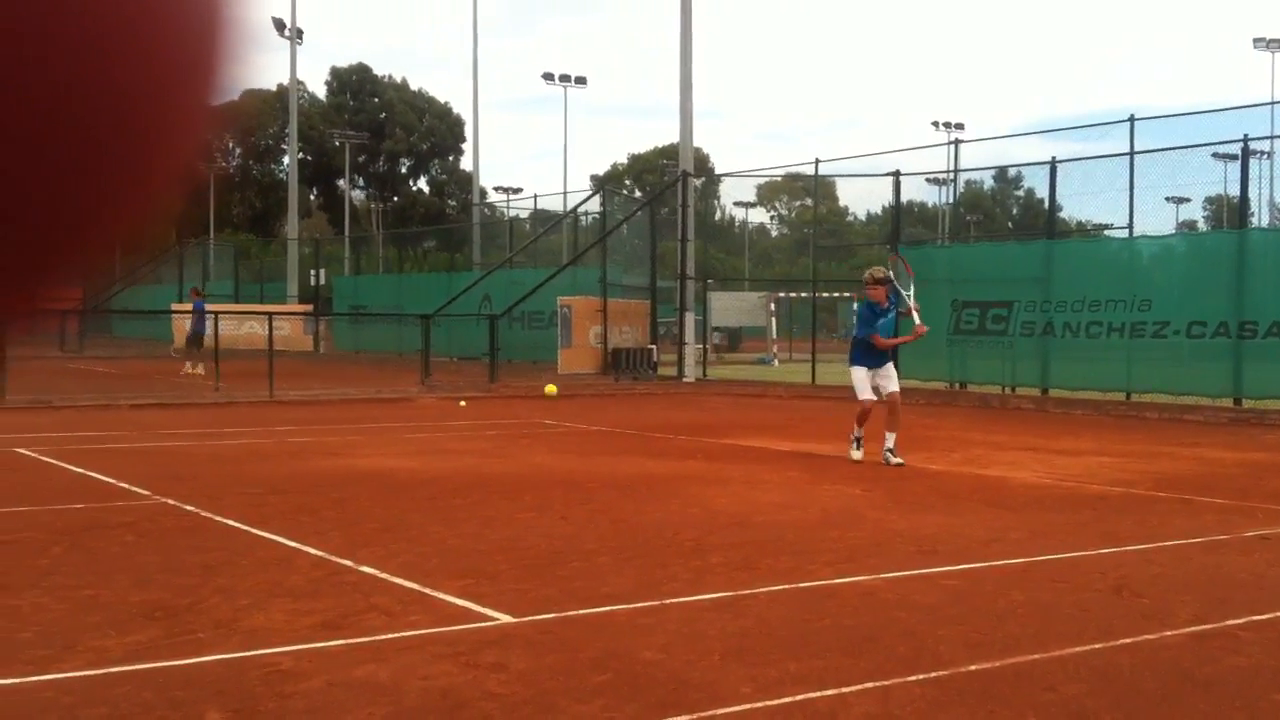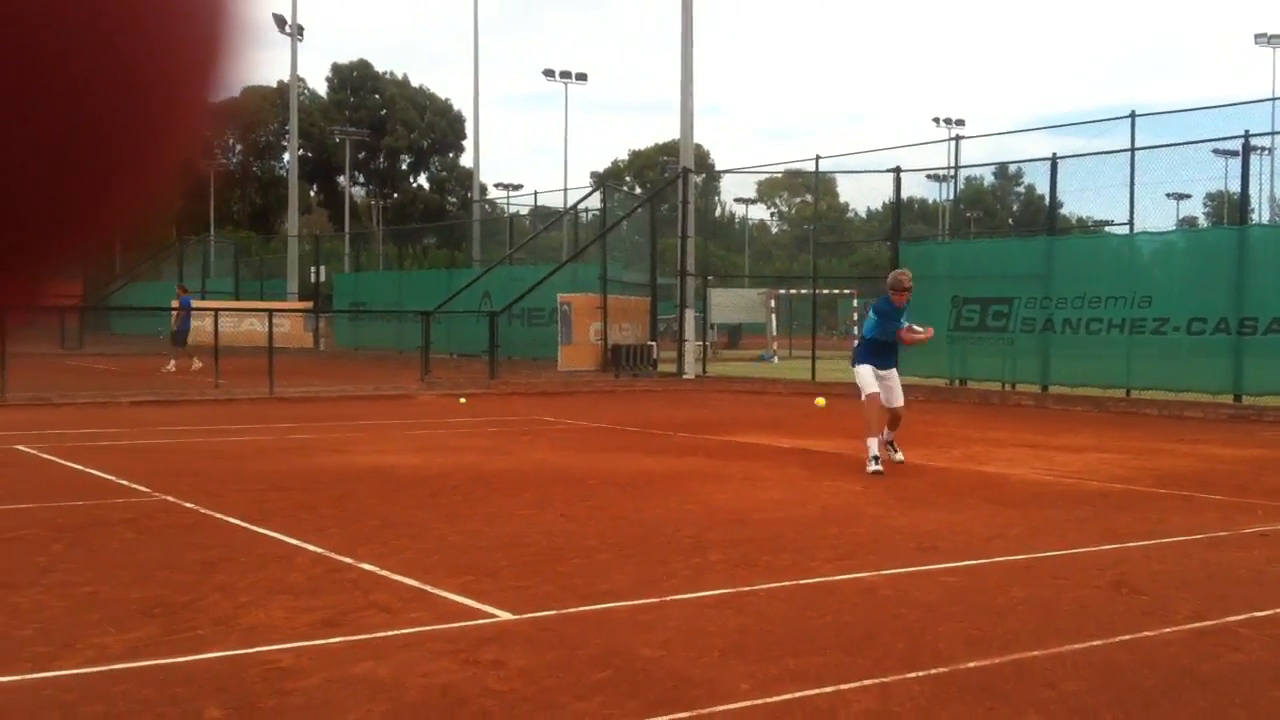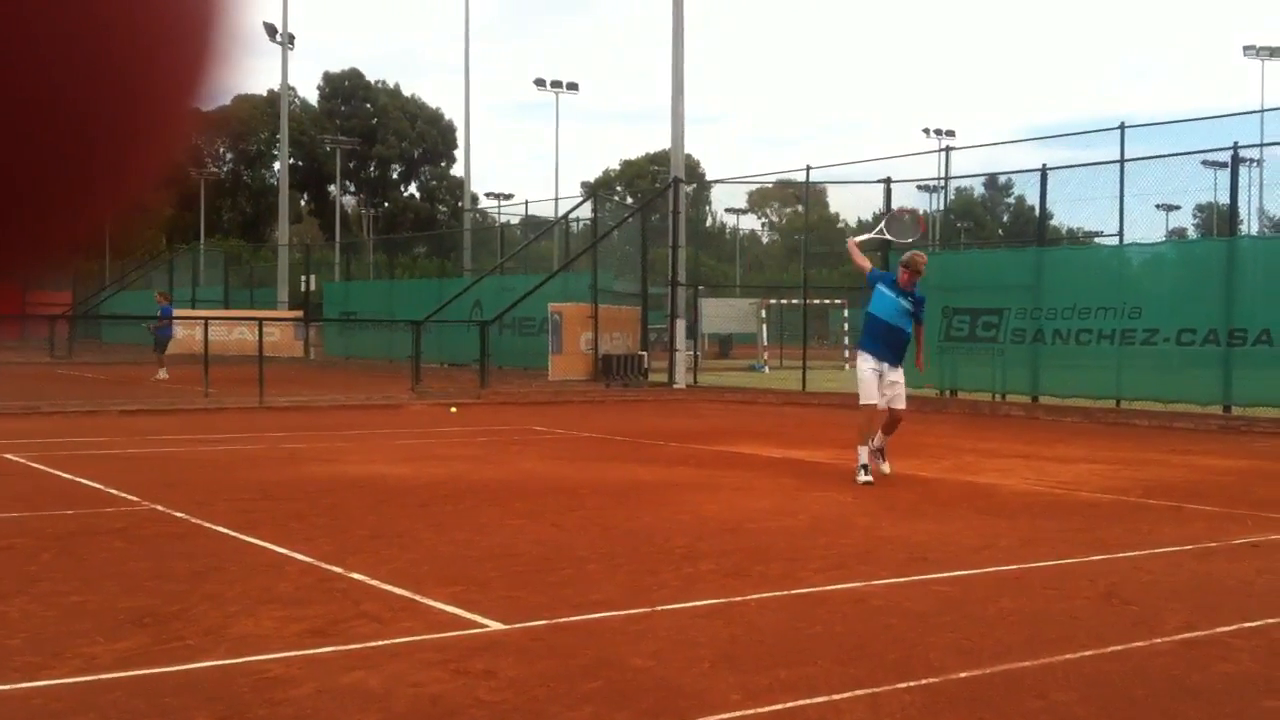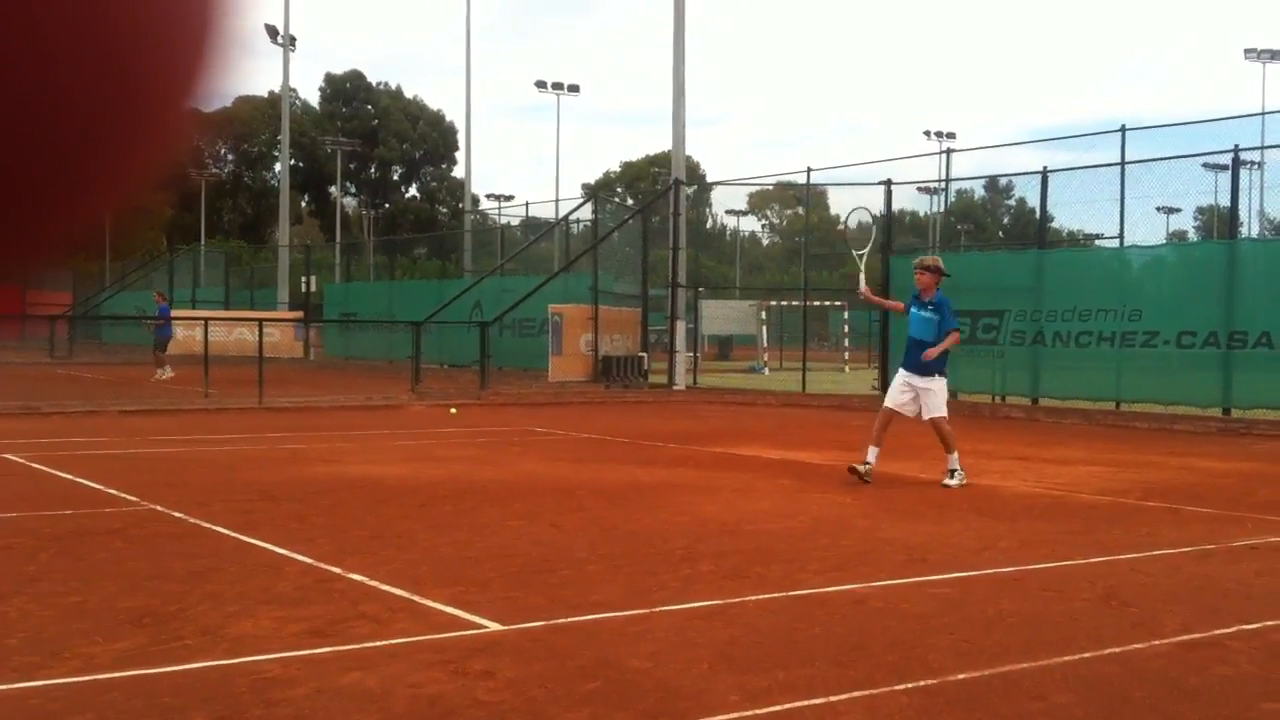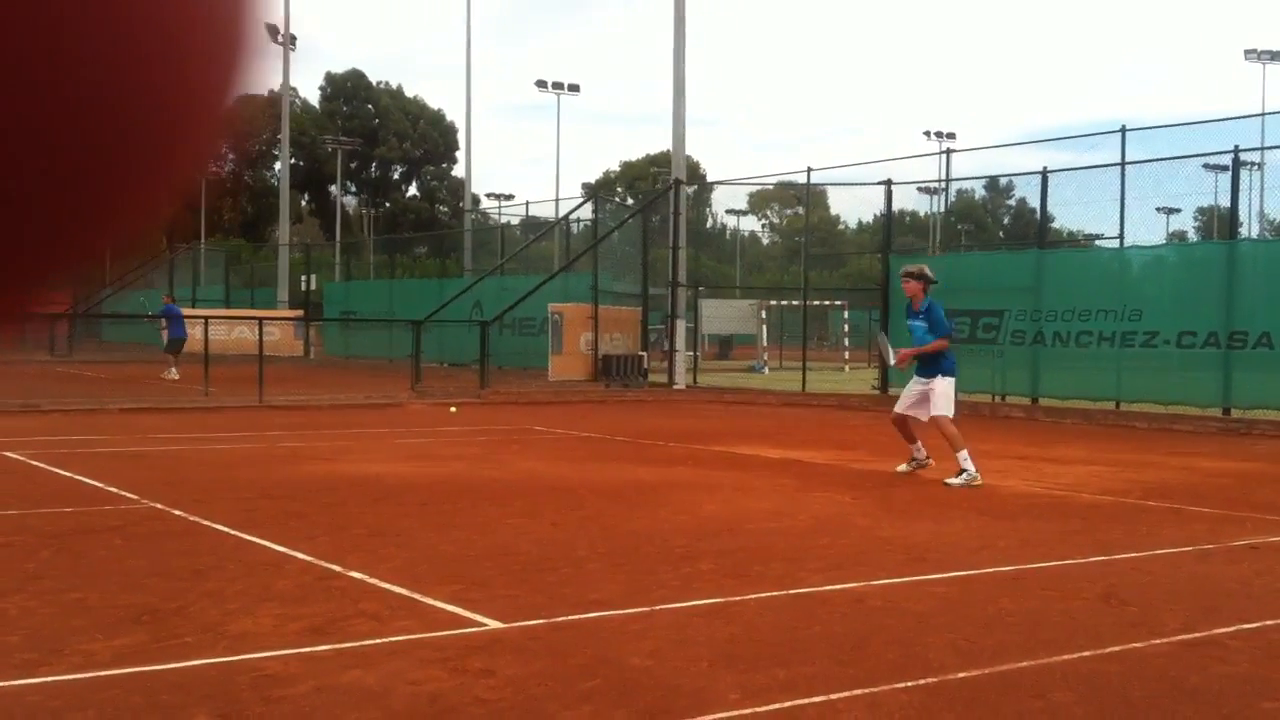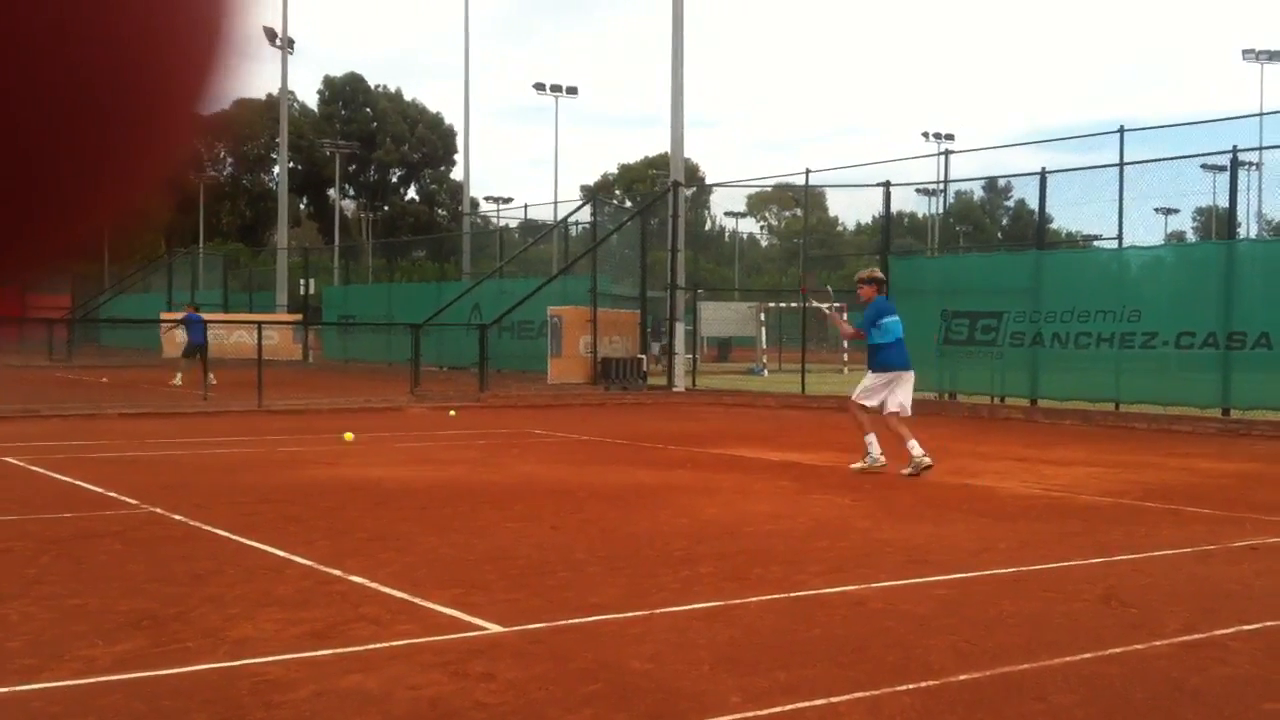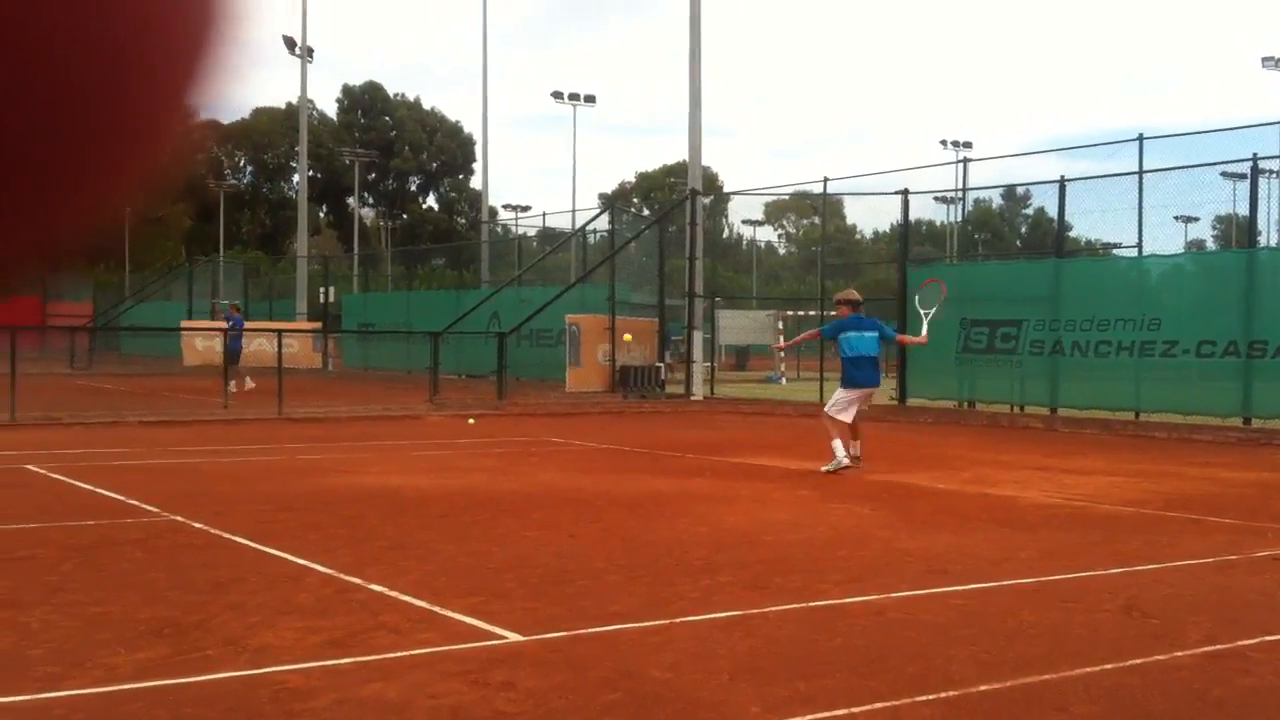
dt=0.4s
person 1, frame 1
left shoulder: (892, 299)
right shoulder: (865, 311)
right elbow: (880, 343)
left wrist: (910, 312)
right wrist: (910, 337)
left hip: (883, 362)
right hip: (861, 363)
left knee: (894, 400)
right knee: (867, 405)
left ankle: (888, 449)
right ankle: (857, 437)
person 1, frame 2
left shoulder: (900, 304)
right shoulder: (883, 307)
right elbow: (905, 339)
left wrist: (909, 327)
right wrist: (926, 335)
left hip: (887, 365)
right hip: (865, 362)
left knee: (897, 412)
right knee: (873, 399)
left ankle: (887, 439)
right ankle: (873, 456)
person 1, frame 3
left shoulder: (917, 298)
right shoulder: (883, 279)
left elbow: (918, 325)
right elbow: (864, 264)
left wrist: (919, 354)
right wrist: (852, 246)
left hip: (893, 362)
right hip: (868, 355)
left knee: (897, 414)
right knee: (868, 408)
left ankle: (879, 446)
right ankle: (863, 463)
person 1, frame 4
left shoulder: (942, 304)
right shoulder: (916, 299)
left elbow: (955, 335)
right elbow: (901, 307)
left wrist: (937, 349)
right wrist: (872, 298)
left hip: (931, 375)
right hip: (907, 372)
left knee: (938, 422)
right knee: (885, 414)
left ankle: (955, 470)
right ankle: (868, 464)
person 1, frame 5
left shoulder: (932, 309)
right shoulder: (910, 308)
left elbow: (944, 342)
left wrist: (913, 352)
right wrist: (906, 355)
left hip: (941, 374)
right hip: (922, 374)
left knee: (940, 420)
right knee: (897, 417)
left ankle: (969, 471)
right ankle: (920, 458)
person 1, frame 6
left shoulder: (874, 307)
right shoulder: (887, 305)
left elbow: (852, 334)
left wrist: (837, 321)
right wrist: (847, 325)
left hip: (884, 369)
right hip: (903, 368)
left knee: (856, 405)
right knee: (892, 418)
left ankle: (875, 454)
right ankle: (919, 456)
person 1, frame 7
left shoulder: (841, 324)
right shoulder: (875, 324)
left elbow: (814, 334)
right elbow: (900, 339)
left wrist: (788, 344)
right wrist: (920, 340)
left hip: (852, 383)
right hip: (872, 382)
left knee: (829, 416)
right knee: (849, 414)
left ankle: (841, 456)
right ankle: (855, 456)
